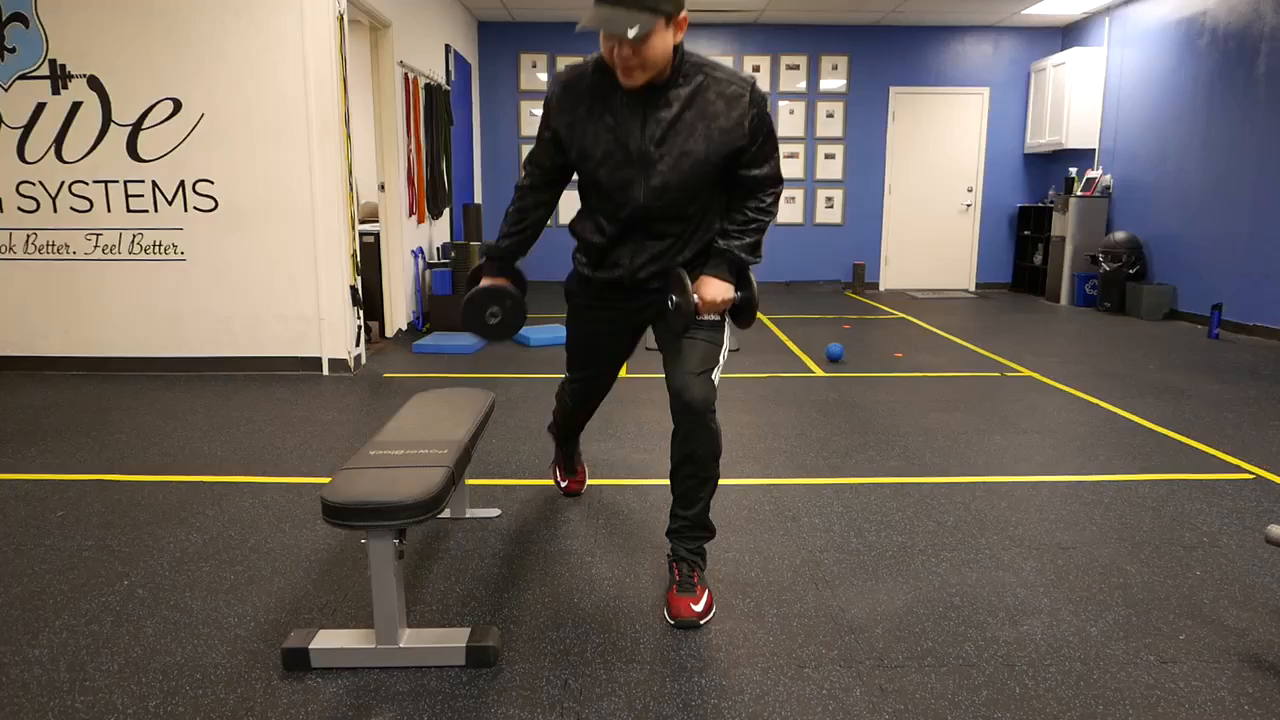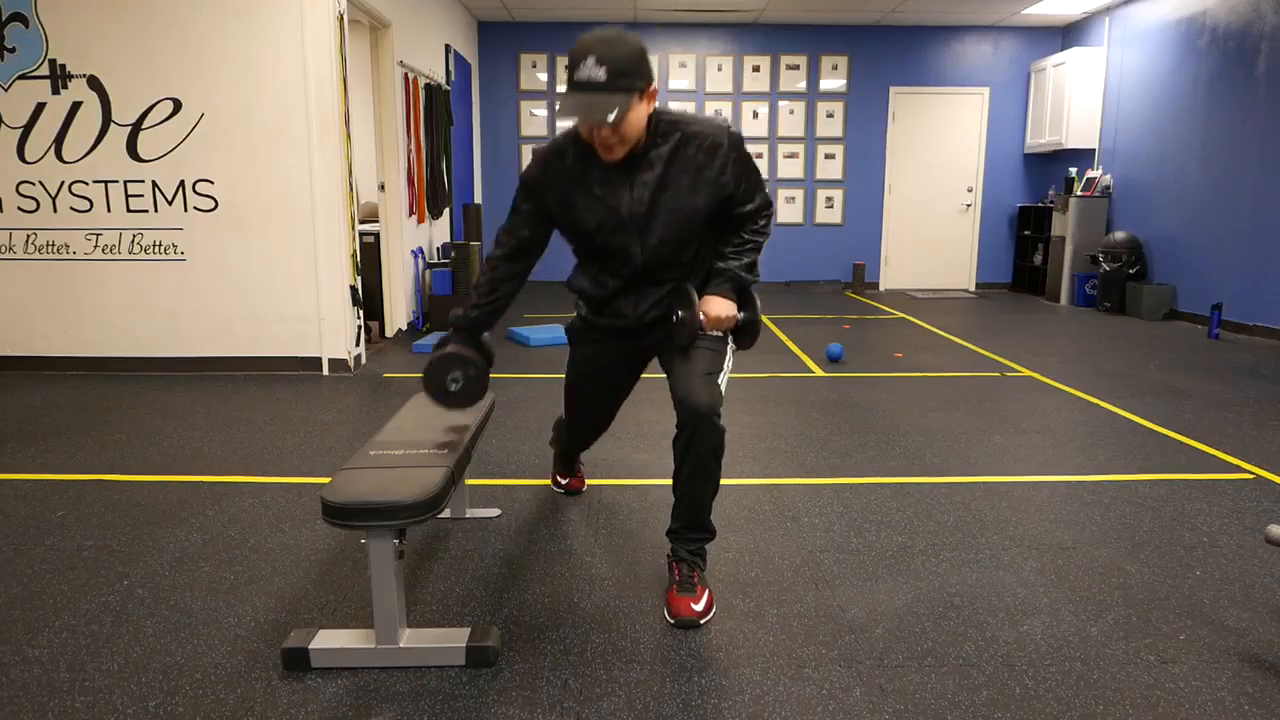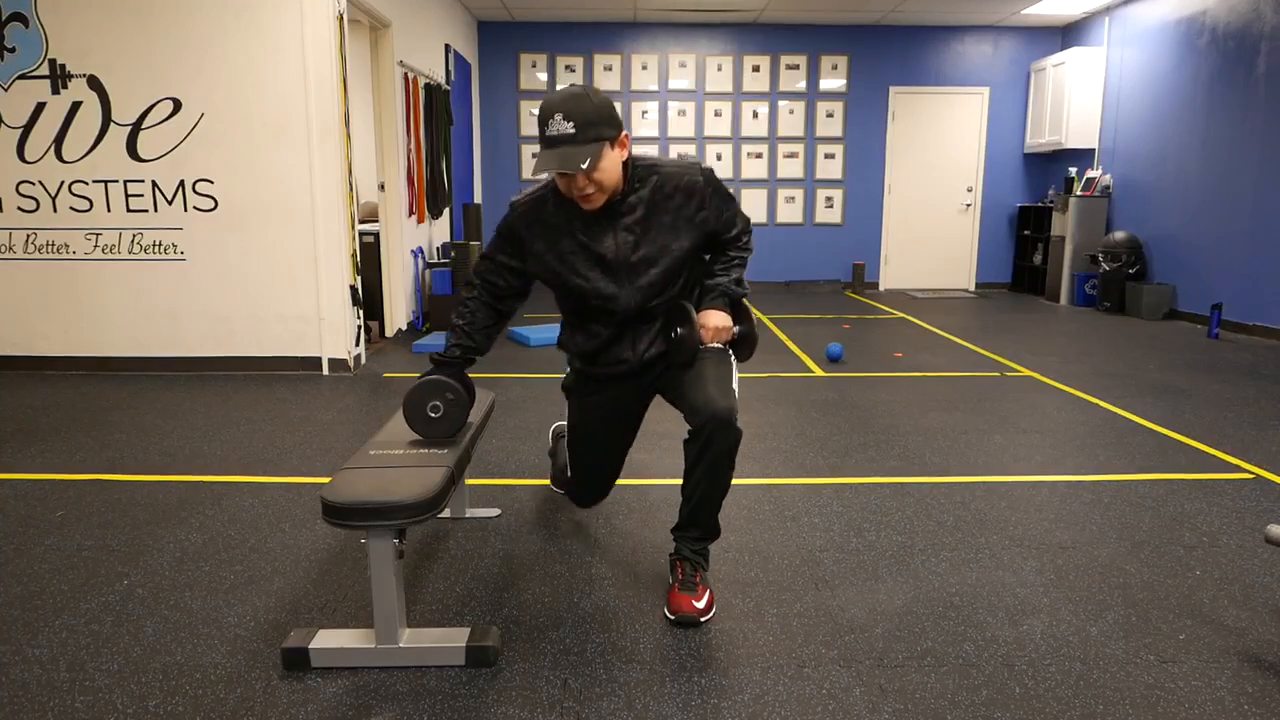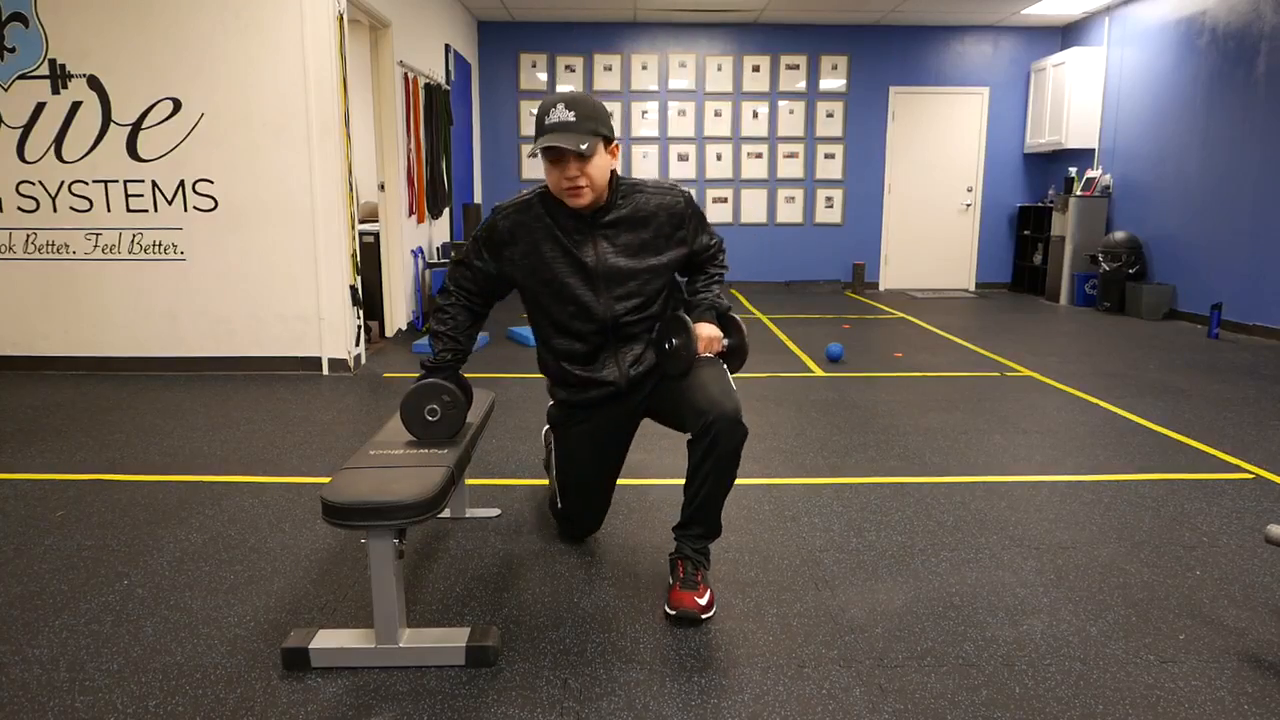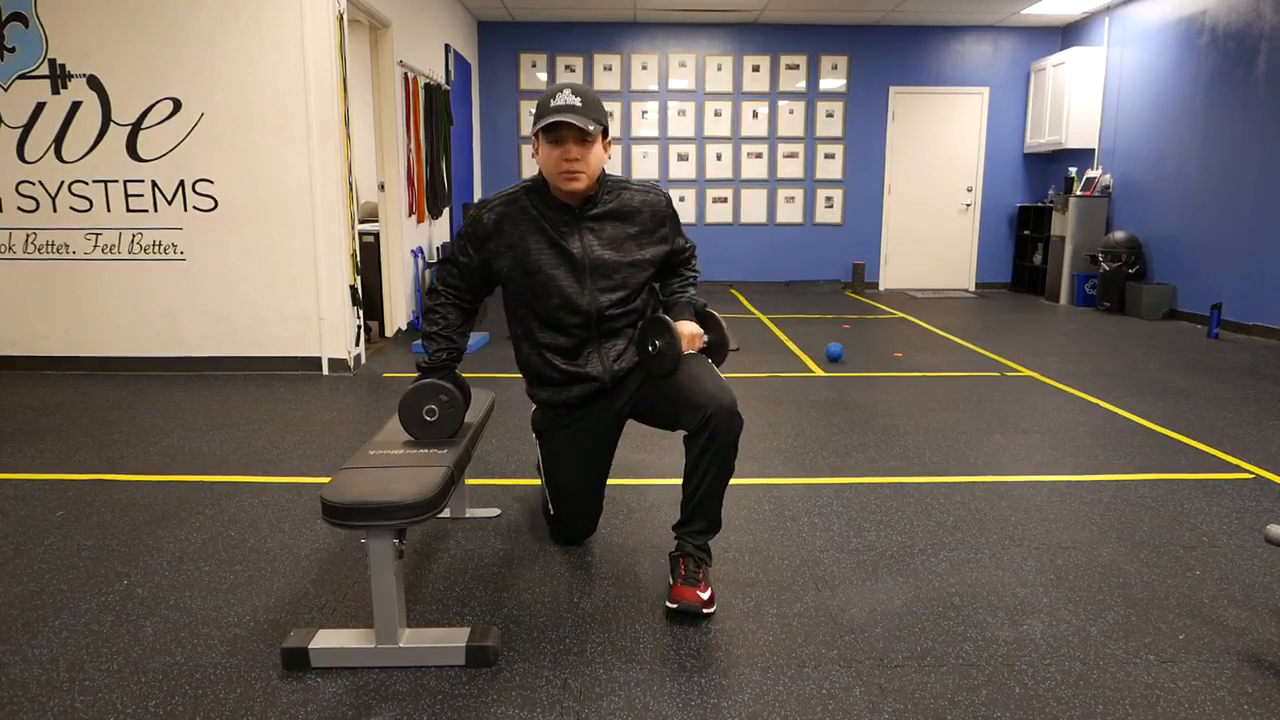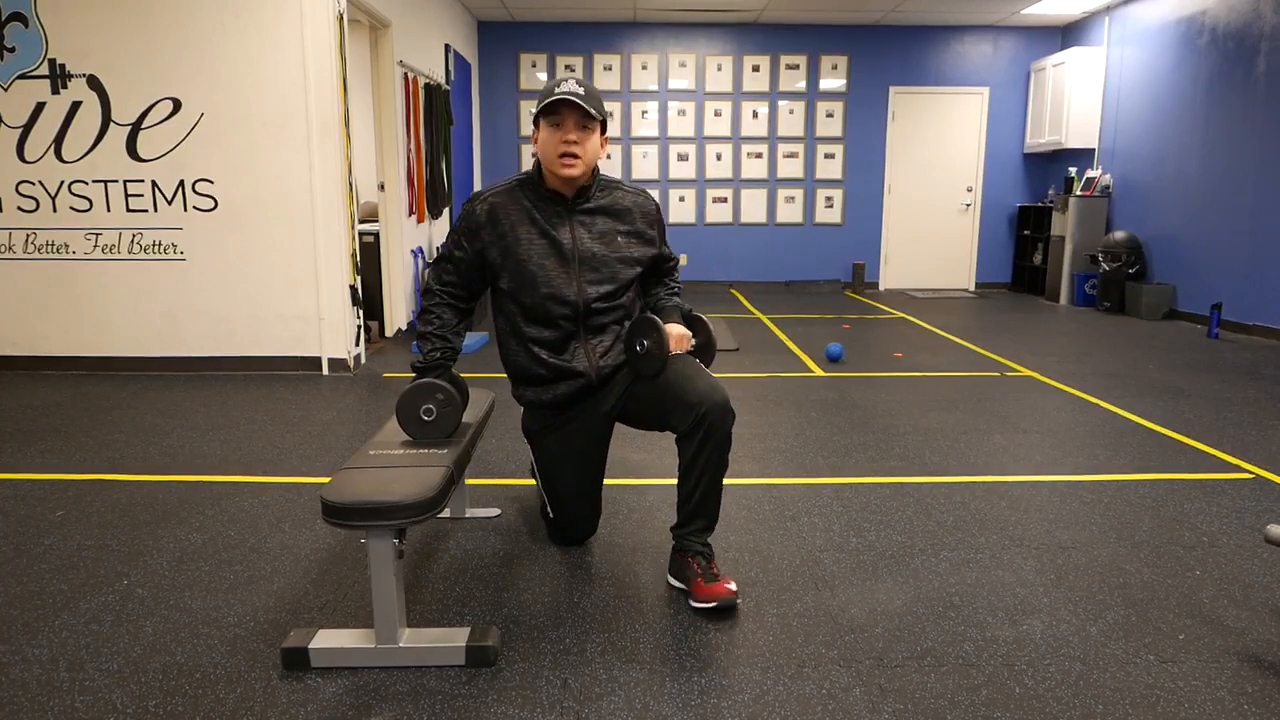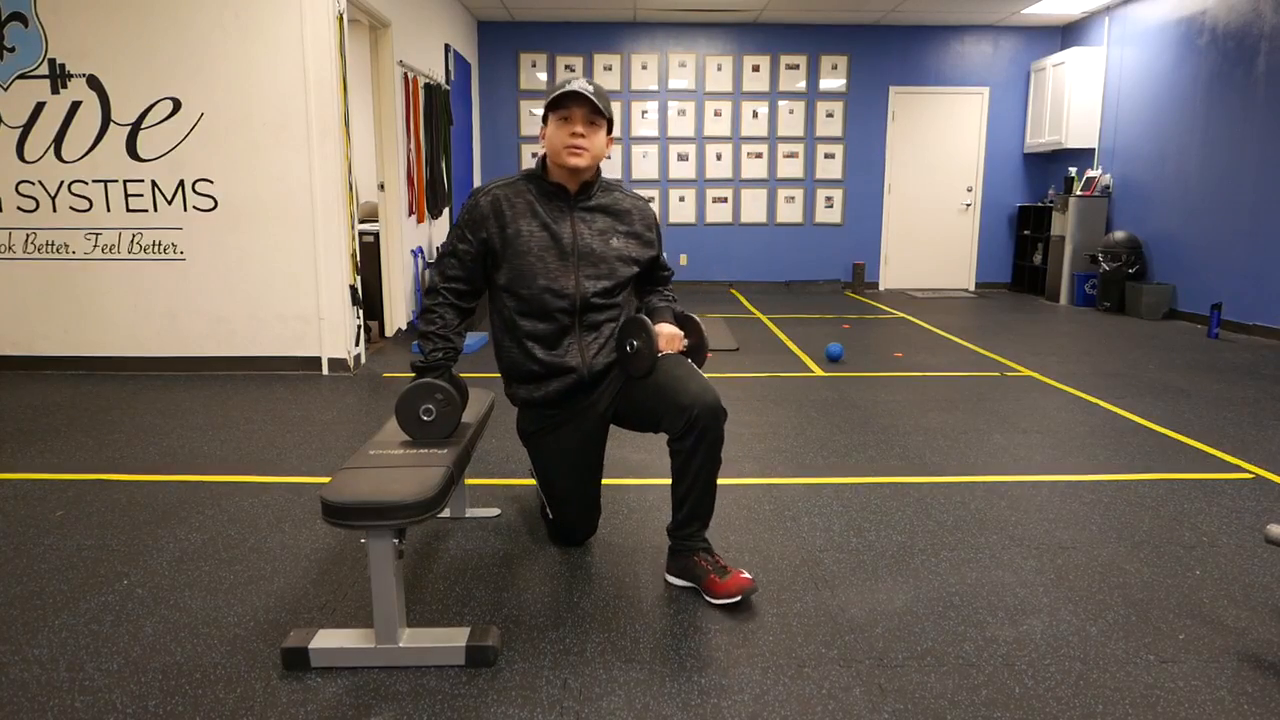
dt=0.2s
person 1, frame 1
left shoulder: (731, 98)
right shoulder: (573, 95)
left elbow: (759, 189)
right elbow: (538, 187)
left wrist: (724, 267)
right wrist: (500, 264)
left hip: (691, 275)
right hip: (601, 278)
left knee: (694, 402)
right knee: (580, 390)
left ankle: (687, 556)
right ankle: (566, 449)
person 1, frame 2
left shoulder: (709, 145)
right shoulder: (554, 166)
left elbow: (752, 214)
right elbow: (513, 251)
left wrist: (724, 286)
right wrist: (469, 330)
left hip: (690, 307)
right hip: (605, 317)
left knee: (700, 411)
right knee: (582, 426)
left ankle: (688, 558)
right ankle: (561, 454)
person 1, frame 3
left shoulder: (686, 185)
right shoulder: (531, 218)
left elbow: (735, 235)
right elbow: (487, 296)
left wrist: (717, 301)
right wrist: (448, 370)
right hip: (601, 359)
left knee: (717, 417)
right knee: (585, 487)
left ankle: (690, 558)
right ankle: (565, 443)
person 1, frame 4
left shoulder: (666, 207)
right shoulder: (512, 226)
left elbow: (709, 258)
right elbow: (461, 295)
left wrist: (705, 315)
right wrist: (442, 374)
left hip: (662, 357)
right hip: (583, 386)
left knee: (723, 417)
right knee: (577, 522)
left ankle: (690, 557)
right ankle: (559, 444)
person 1, frame 5
left shoulder: (647, 207)
right shoulder: (498, 219)
left elbow: (680, 264)
right elbow: (451, 294)
left wrist: (685, 315)
right wrist: (438, 374)
left hip: (642, 358)
right hip: (564, 388)
left knee: (718, 409)
right knee: (571, 527)
left ankle: (691, 554)
right ankle: (554, 456)
person 1, frame 6
left shoulder: (636, 208)
right shoulder: (491, 212)
left elbow: (662, 273)
right elbow: (447, 294)
left wrist: (670, 319)
right wrist: (433, 373)
left hip: (631, 360)
right hip: (552, 389)
left knee: (710, 406)
right knee: (571, 528)
left ankle: (690, 551)
right ankle: (551, 466)
person 1, frame 7
left shoulder: (634, 213)
right shoulder: (495, 206)
left elbow: (656, 280)
right elbow: (449, 292)
left wrist: (663, 320)
right wrist: (433, 372)
left hip: (623, 361)
right hip: (546, 390)
left knee: (702, 407)
right knee: (572, 529)
left ankle: (688, 550)
right ankle: (556, 471)
